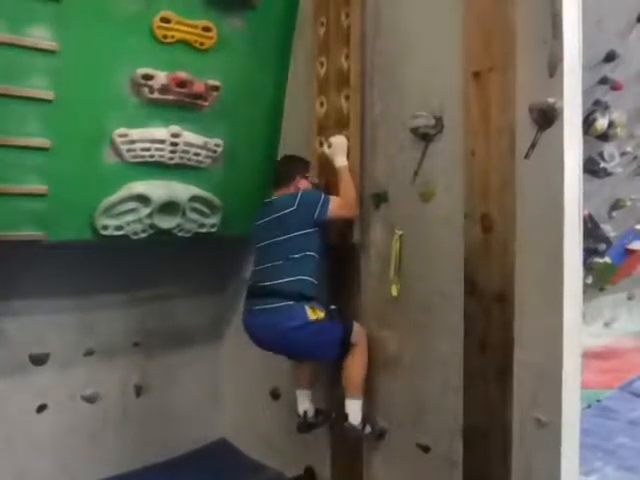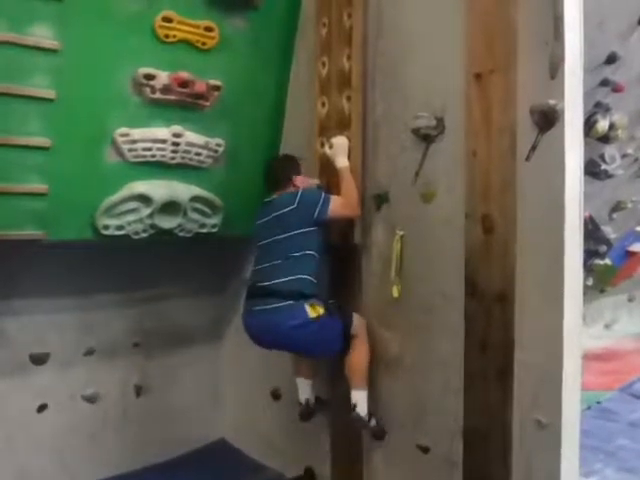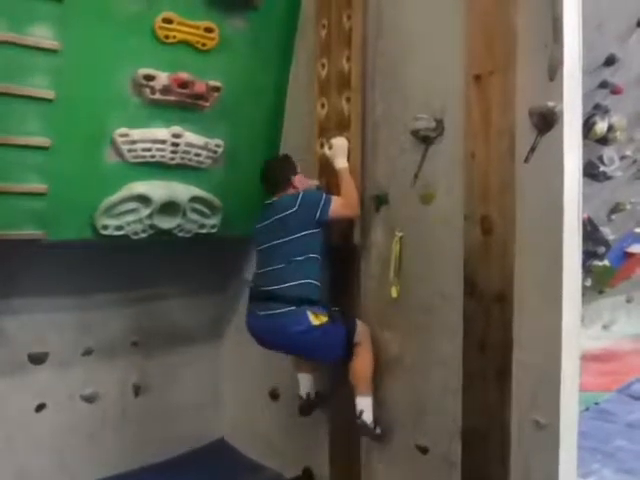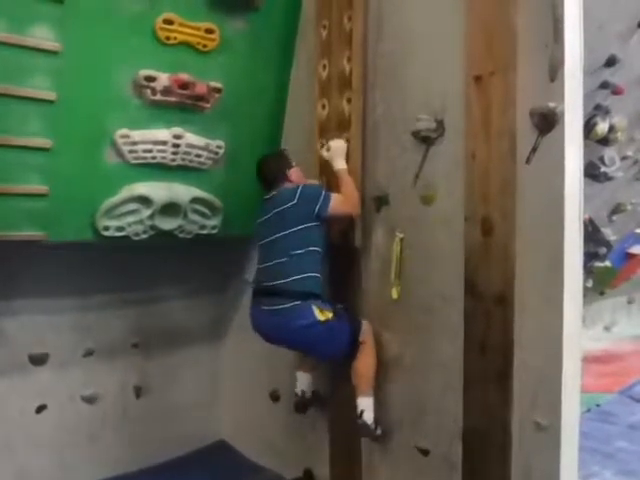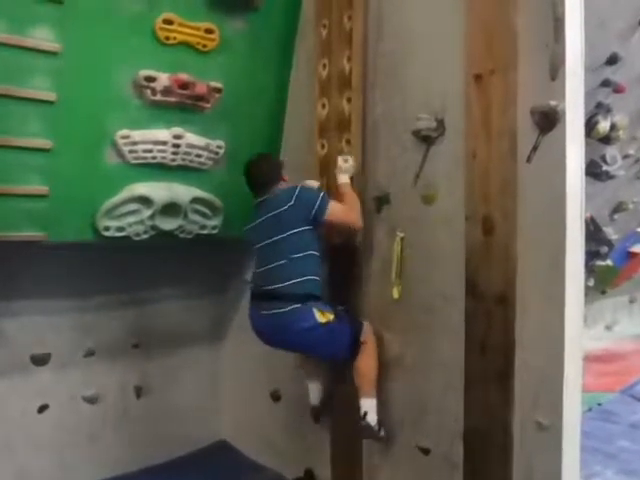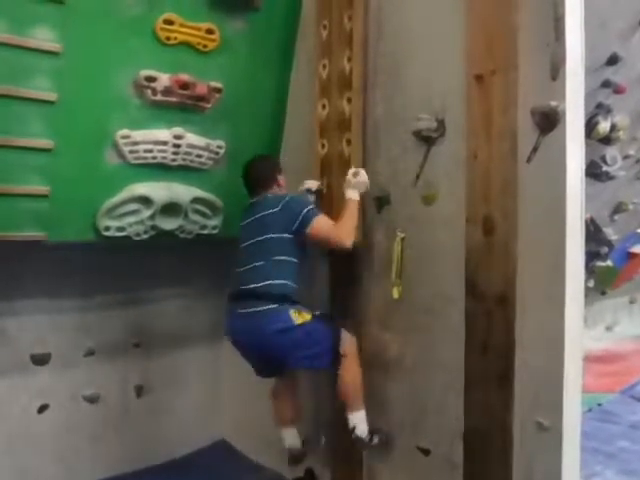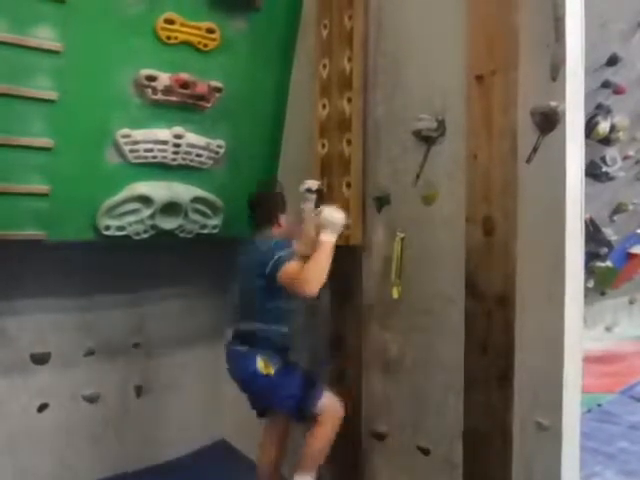
dt=0.2s
person 1, frame 1
left shoulder: (264, 213)
right shoulder: (302, 201)
right elbow: (350, 208)
right wrist: (340, 160)
left hip: (254, 319)
right hip: (287, 315)
left knee: (306, 341)
right knee: (357, 337)
left ankle: (306, 412)
right ankle: (354, 419)
person 1, frame 2
left shoulder: (265, 213)
right shoulder: (303, 199)
right elbow: (352, 208)
left wrist: (314, 190)
right wrist: (341, 161)
left hip: (254, 318)
right hip: (287, 315)
left knee: (307, 335)
right knee: (357, 328)
left ankle: (306, 402)
right ankle: (360, 411)
person 1, frame 3
left shoulder: (266, 215)
right shoulder: (304, 201)
right elbow: (352, 208)
left wrist: (312, 192)
right wrist: (340, 162)
left hip: (258, 320)
right hip: (290, 319)
left knee: (307, 333)
right knee: (360, 335)
left ankle: (307, 396)
right ankle: (365, 416)
person 1, frame 4
left shoulder: (266, 210)
right shoulder: (303, 195)
right elbow: (352, 206)
left wrist: (312, 189)
right wrist: (338, 162)
left hip: (262, 315)
right hip: (294, 312)
left knee: (313, 332)
right knee: (364, 334)
left ankle: (303, 393)
right ankle: (366, 415)
person 1, frame 5
left shoulder: (256, 217)
right shoulder: (300, 196)
right elbow: (355, 220)
right wrist: (343, 178)
left hip: (261, 318)
right hip: (295, 314)
left knee: (314, 331)
right knee: (365, 336)
left ankle: (316, 400)
right ankle: (369, 417)
person 1, frame 6
left shoulder: (250, 217)
right shoulder: (290, 204)
right elbow: (343, 238)
left wrist: (306, 200)
right wrist: (352, 193)
left hip: (239, 320)
right hip: (273, 316)
left knee: (284, 377)
right knee: (346, 346)
left ankle: (293, 445)
right ankle: (360, 430)
person 1, frame 7
left shoulder: (261, 247)
right shoulder: (272, 249)
left elbow: (300, 250)
right elbow: (308, 286)
right wrist: (329, 234)
left hip: (247, 356)
right hip: (258, 359)
left knee: (280, 418)
right knee: (331, 409)
